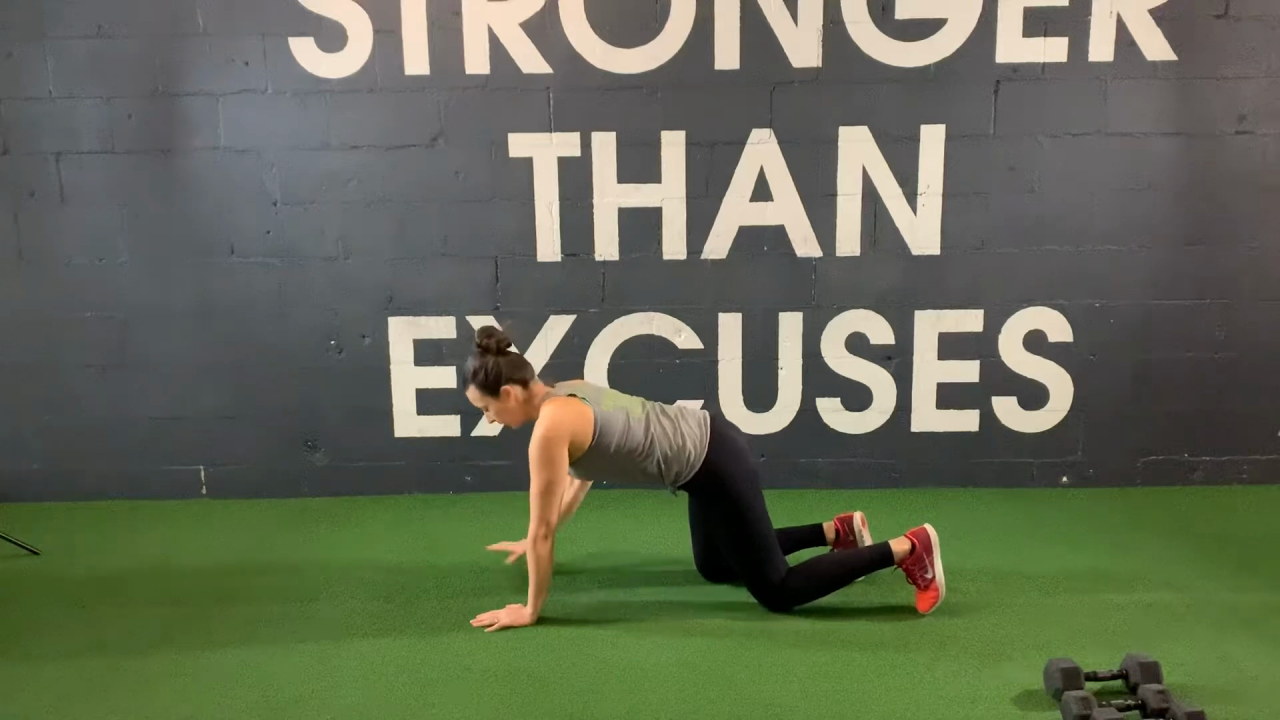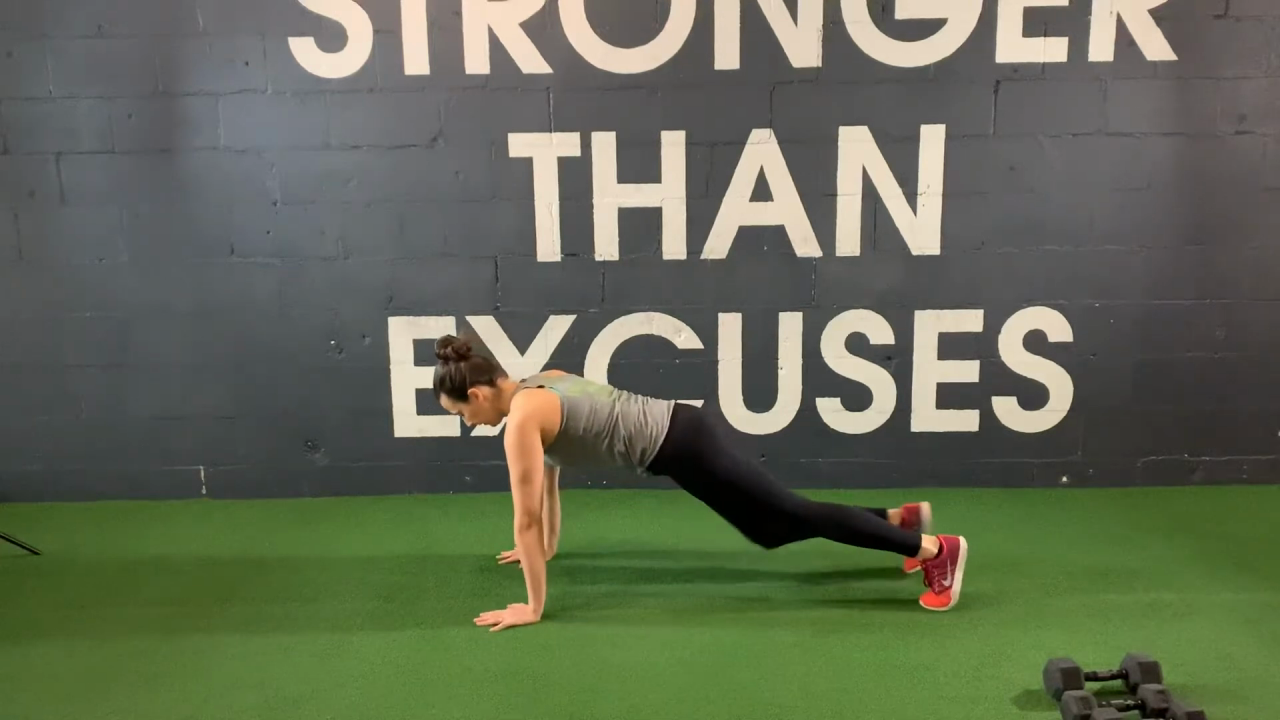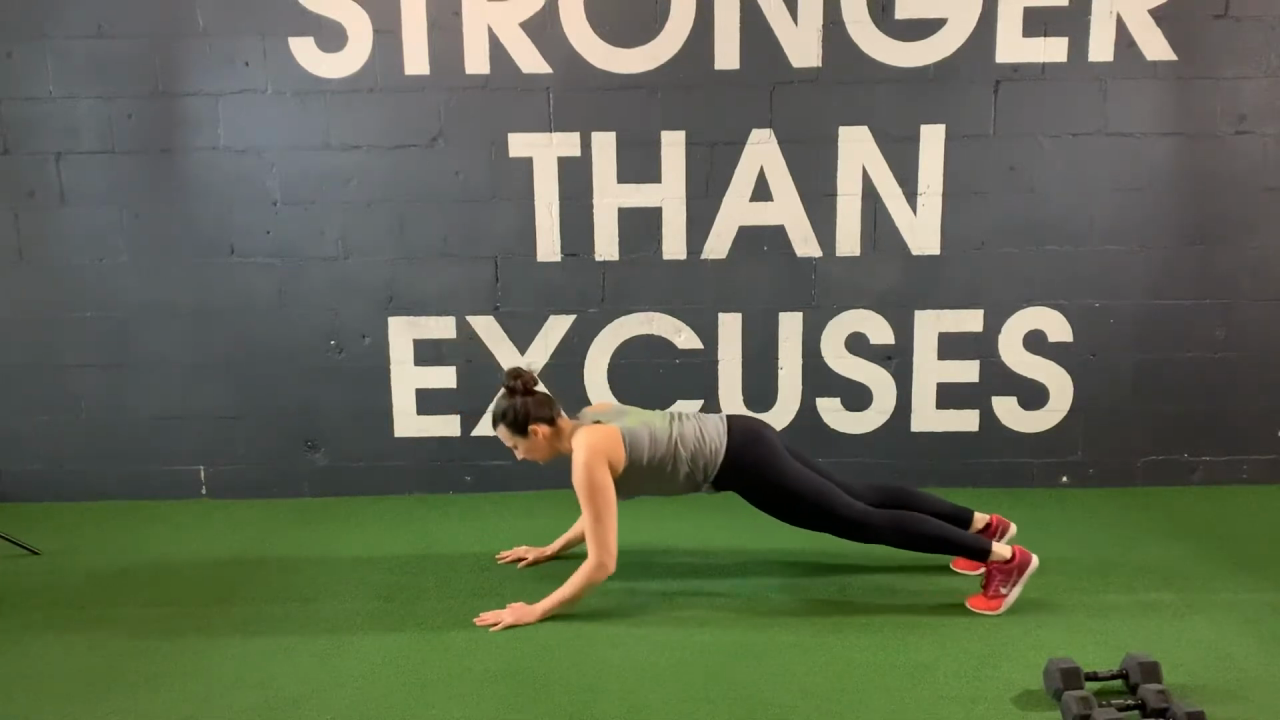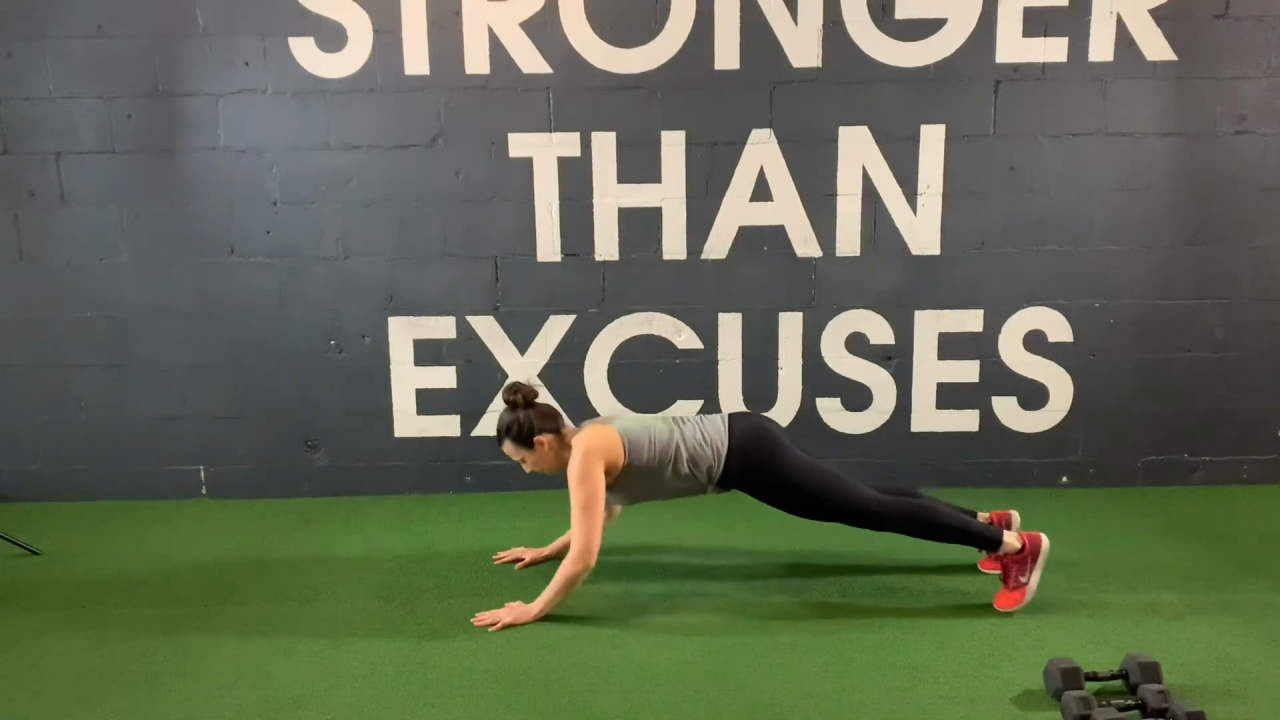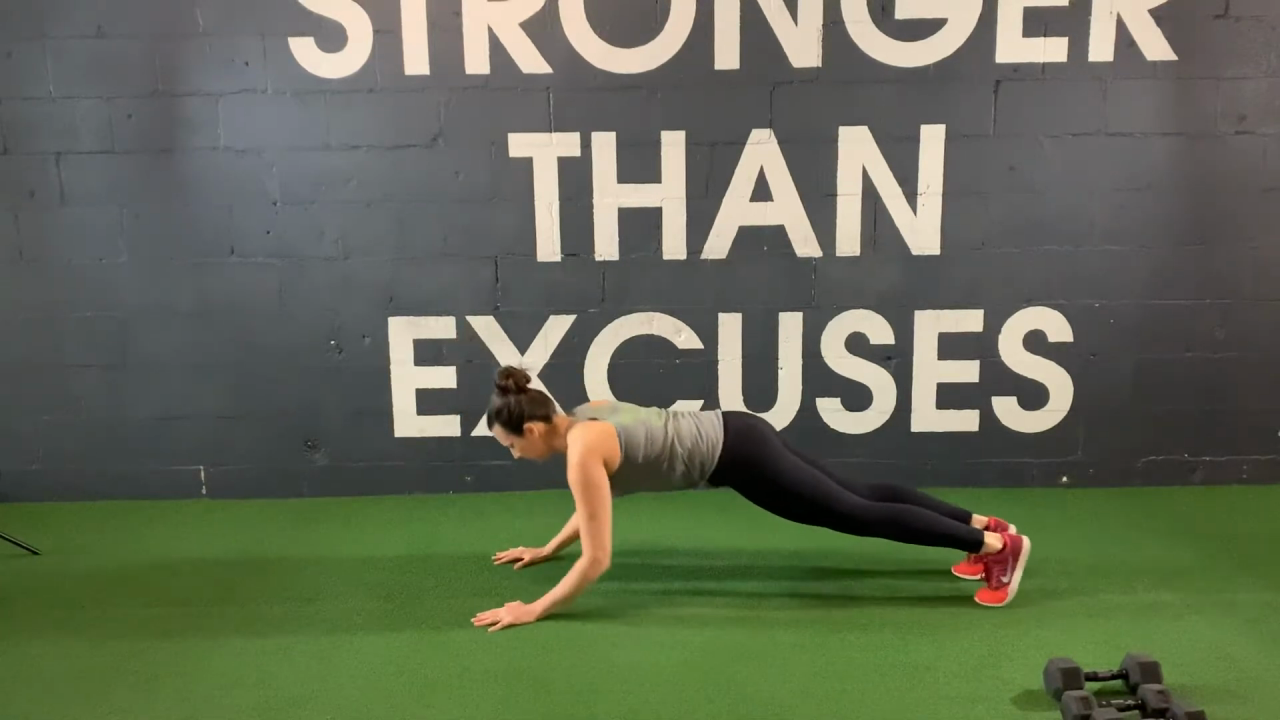
dt=1s
person 1, frame 1
left shoulder: (550, 426)
right shoulder: (562, 392)
left elbow: (542, 530)
right elbow: (580, 478)
left wrist: (531, 610)
right wrist: (532, 542)
left hip: (713, 466)
right hip: (708, 442)
left knee: (777, 591)
right knee: (716, 568)
left ankle: (909, 548)
right ankle: (838, 531)
person 1, frame 2
left shoulder: (521, 419)
right shoulder: (539, 385)
left elbow: (526, 519)
right elbow: (549, 476)
left wrist: (534, 606)
right wrist: (548, 547)
left hip: (683, 446)
right hip: (684, 427)
left knee: (793, 512)
right knee: (772, 529)
left ankle: (936, 548)
right ankle: (900, 518)
person 1, frame 3
left shoulder: (585, 454)
right shoulder: (586, 420)
left elbow: (603, 563)
right elbow: (600, 513)
left wrist: (537, 611)
right wrist: (547, 550)
left hip: (738, 458)
right hip: (738, 436)
left knee: (860, 521)
right knee: (860, 497)
left ankle: (1003, 557)
right ankle: (982, 524)
person 1, frame 4
left shoulder: (583, 456)
right shoulder: (589, 439)
left elbow: (584, 558)
right elbow: (603, 518)
left wrist: (534, 610)
right wrist: (543, 551)
left hip: (743, 455)
right hip: (744, 436)
left knee: (872, 509)
right knee: (867, 498)
left ankle: (1016, 546)
right ankle: (988, 519)
person 1, frame 5
left shoulder: (581, 451)
right shoulder: (580, 419)
left elbow: (596, 559)
right elbow: (592, 509)
left wrist: (535, 609)
right wrist: (543, 551)
left hip: (735, 455)
right hip: (735, 433)
left knee: (856, 514)
right knee: (858, 494)
left ankle: (997, 546)
right ankle: (983, 524)
